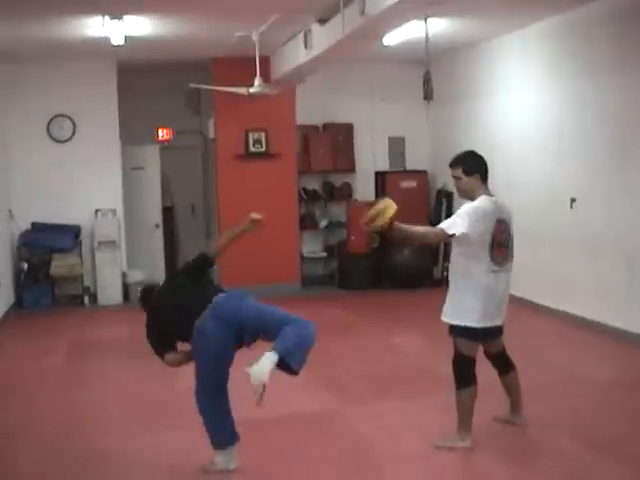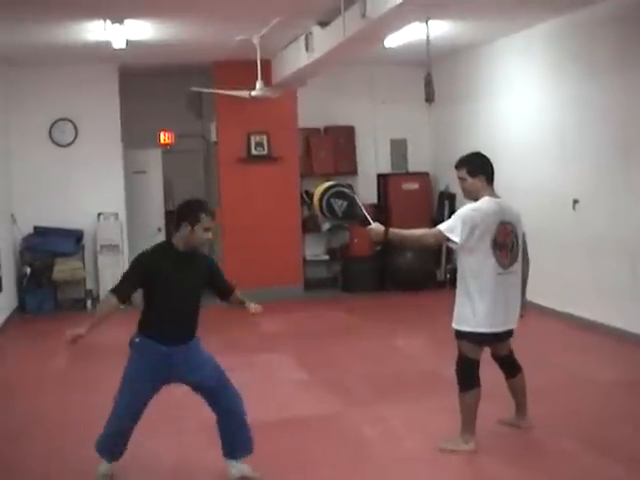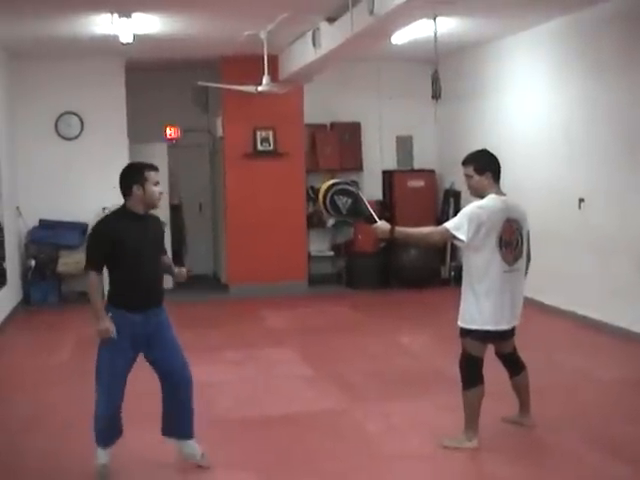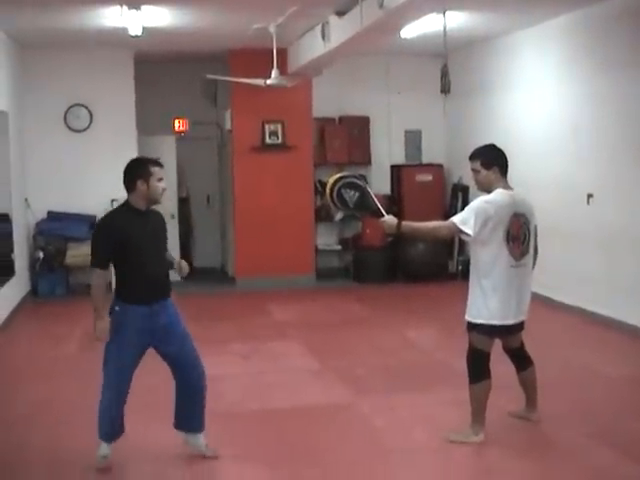
dt=0.7s
person 1, frame 1
left shoulder: (473, 210)
right shoulder: (501, 210)
left elbow: (437, 235)
left wrist: (391, 224)
left hip: (468, 306)
right hip: (490, 303)
left knee: (462, 367)
right knee: (498, 356)
left ankle: (463, 436)
right ankle: (517, 413)
person 1, frame 2
left shoulder: (473, 213)
right shoulder: (512, 213)
left elbow: (431, 238)
right elbow: (523, 259)
left wrist: (386, 233)
right wrist: (521, 296)
left hip: (478, 308)
right hip: (504, 305)
left knee: (467, 369)
right knee: (506, 358)
left ankle: (466, 438)
right ankle: (522, 416)
person 1, frame 3
left shoulder: (480, 211)
right shoulder: (517, 210)
left elbow: (437, 236)
right elbow: (525, 256)
left wrist: (392, 231)
left hip: (483, 306)
right hip: (507, 303)
left knee: (471, 366)
right knee: (509, 356)
left ankle: (470, 436)
right ankle: (525, 414)
person 1, frame 4
left shoulder: (487, 205)
right shoulder: (524, 205)
left elbow: (444, 230)
right elbow: (532, 250)
left wrist: (399, 226)
left hip: (490, 300)
right hip: (514, 298)
left knee: (477, 360)
right knee: (516, 351)
left ankle: (476, 430)
right ankle: (531, 408)
person 2, frame 1
left shoulder: (154, 326)
right shoulder: (178, 280)
left elbow: (171, 359)
right elbow: (212, 252)
left wrist: (197, 352)
right wrist: (244, 227)
left hip: (208, 332)
right hip: (231, 308)
left knee: (210, 395)
right knee: (301, 330)
left ankle: (226, 455)
right ankle: (266, 363)
person 2, frame 2
left shoulder: (204, 264)
right shoulder: (151, 260)
left elbow: (227, 291)
right elbow: (117, 295)
left wrist: (246, 304)
right wrist: (88, 327)
left hip: (188, 349)
right hip: (150, 349)
left knee: (228, 401)
right knee: (126, 411)
person 2, frame 3
left shoulder: (155, 225)
right shoulder: (108, 227)
right elbow: (93, 272)
left wrist: (175, 270)
right wrist: (100, 316)
left hip: (156, 317)
right hip: (122, 320)
left knee: (179, 380)
right knee: (110, 390)
left ankle: (185, 442)
right ankle: (104, 449)
person 2, frame 4
left shoulder: (157, 219)
right shoulder: (112, 224)
right elbow: (98, 272)
left wrist: (177, 263)
right wrist: (101, 315)
left hip: (164, 309)
right hip: (129, 313)
left knee: (192, 372)
right knee: (116, 382)
left ankle: (193, 435)
right ankle: (107, 443)
